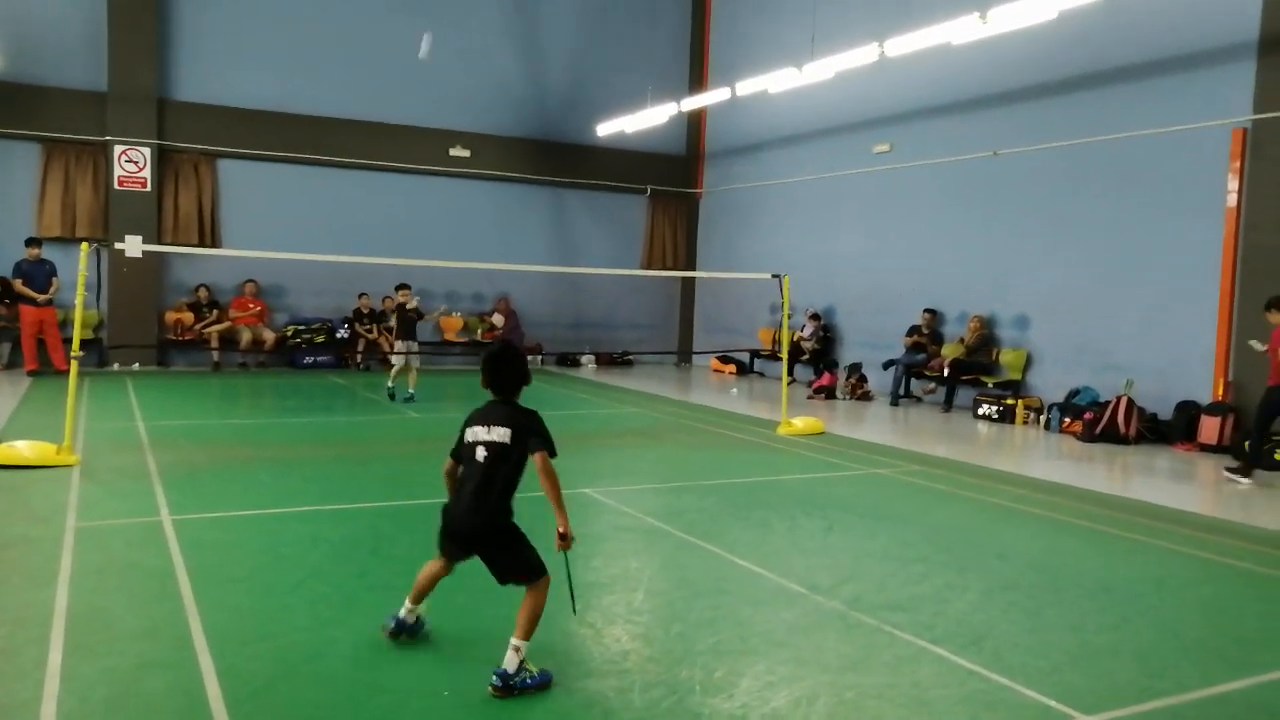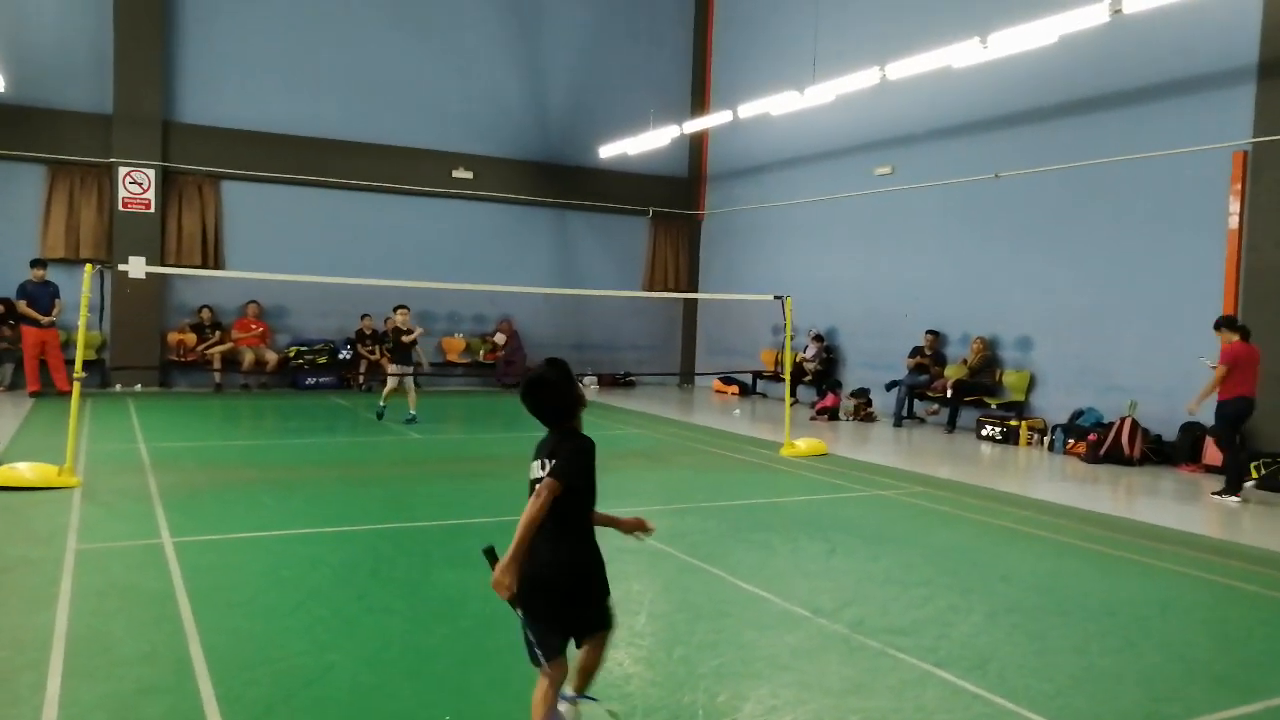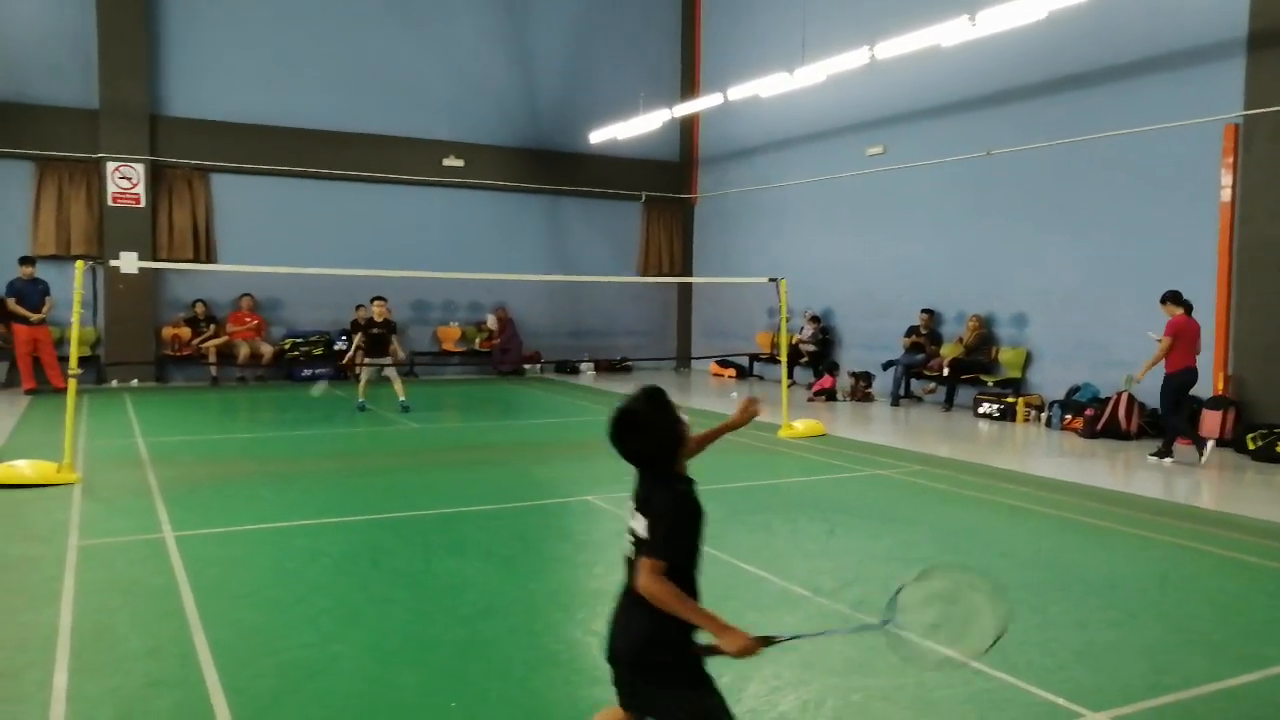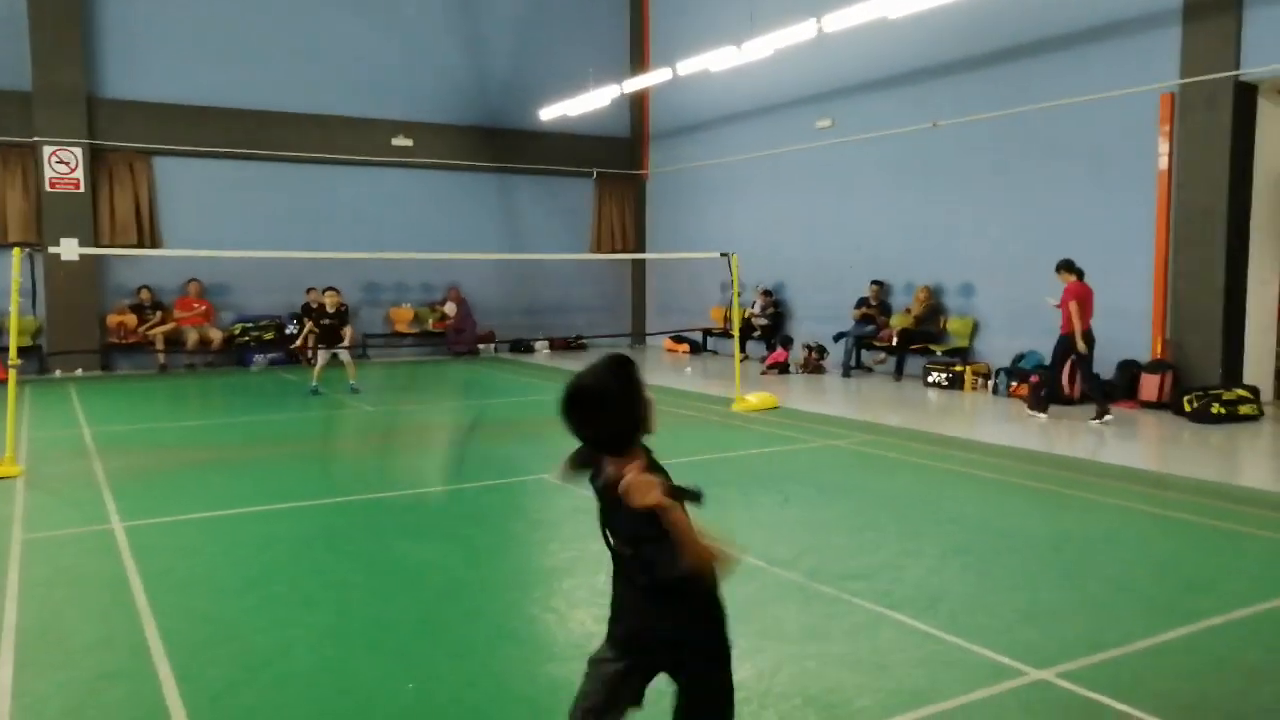
dt=0.4s
person 1, frame 1
left shoulder: (475, 418)
right shoulder: (527, 420)
left elbow: (451, 470)
right elbow: (543, 466)
right wrist: (562, 520)
left hip: (456, 515)
right hip: (491, 521)
left knee: (444, 561)
right knee: (537, 582)
left ankle: (404, 619)
right ankle: (510, 671)
person 1, frame 2
left shoulder: (545, 447)
right shoulder: (579, 447)
right elbow: (543, 497)
left wrist: (619, 523)
right wrist: (512, 558)
left hip: (534, 573)
right hip: (574, 569)
left knee: (553, 670)
right knee: (598, 632)
person 1, frame 3
left shoulder: (652, 477)
right shoulder: (676, 501)
right elbow: (649, 581)
right wrist: (722, 631)
left hip: (629, 635)
right hip: (660, 645)
person 1, frame 4
left shoulder: (598, 461)
right shoulder: (646, 503)
right elbow: (709, 567)
right wrist: (665, 505)
left hip: (636, 635)
right hip: (688, 633)
